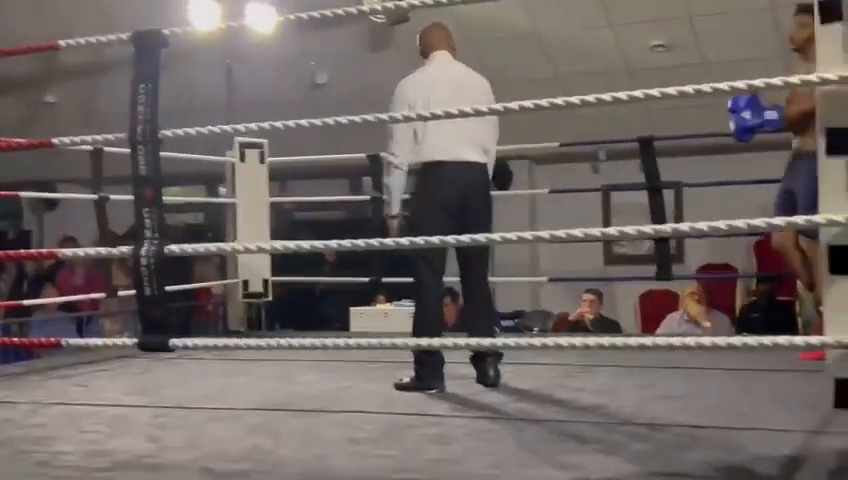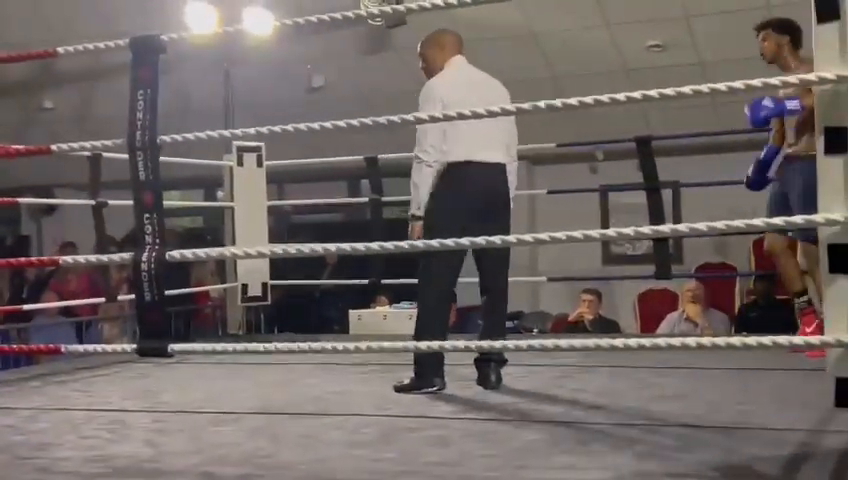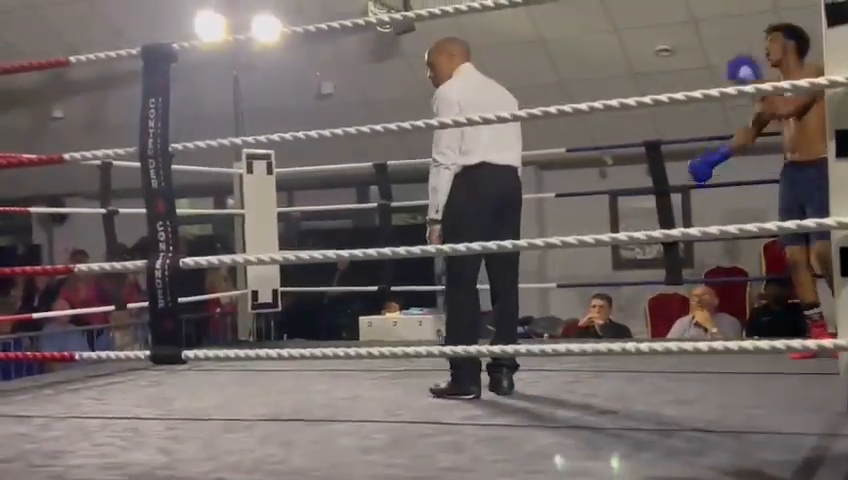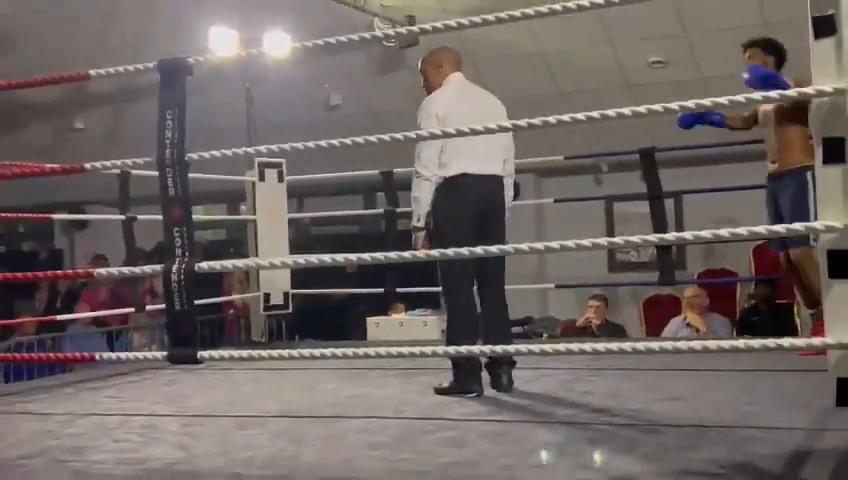
dt=0.4s
person 1, frame 1
left shoulder: (411, 85)
right shoulder: (479, 83)
left elbow: (399, 154)
right elbow: (490, 145)
left wrist: (393, 208)
left hip: (434, 181)
right hip: (476, 180)
left knee: (429, 276)
right knee: (476, 273)
left ankle: (429, 371)
right ankle: (487, 362)
person 1, frame 2
left shoulder: (437, 87)
right shoulder: (497, 87)
left elbow: (427, 155)
right elbow: (511, 152)
left wrist: (417, 211)
right wrist: (506, 199)
left hip: (458, 182)
right hip: (497, 182)
left knee: (437, 277)
right knee: (494, 277)
left ankle: (428, 371)
right ankle: (490, 366)
person 1, frame 3
left shoulder: (450, 92)
right shoulder: (502, 93)
left elbow: (444, 158)
right elbow: (514, 152)
left wrist: (435, 214)
left hip: (472, 185)
right hip: (509, 184)
left knee: (462, 282)
right knee: (504, 280)
left ankle: (465, 377)
right ankle: (503, 372)
person 1, frame 4
left shoulder: (435, 103)
right shoulder: (493, 102)
left elbow: (426, 168)
right elbow: (508, 164)
left wrist: (419, 221)
right wrist: (501, 210)
left hip: (456, 194)
right hip: (493, 192)
left knee: (458, 285)
right knee: (492, 284)
left ankle: (467, 376)
right ankle: (501, 368)
person 2, frame 1
right shoulder: (800, 70)
left elbow: (806, 108)
right elbow: (791, 115)
left hip: (817, 161)
right hip: (798, 161)
left knee: (809, 242)
right knee: (781, 240)
person 2, frame 2
left shoulder: (810, 70)
left elbow: (816, 103)
left wrist: (780, 106)
right wrist: (764, 159)
left hip: (810, 165)
right hip: (786, 166)
left knee: (809, 248)
right knee: (775, 245)
right ankle: (809, 317)
person 2, frame 3
left shoulder: (814, 75)
left elbow: (787, 108)
right elbow: (752, 128)
left wrist: (754, 81)
right wrist: (717, 157)
left hip: (821, 169)
right hip: (792, 172)
left knee: (823, 250)
right knee: (793, 257)
right ankle: (818, 328)
person 2, frame 4
left shoulder: (790, 86)
right shoulder: (761, 100)
left elbow: (802, 106)
right elbow: (741, 122)
left wrist: (779, 86)
right wrist: (707, 118)
left hip: (801, 176)
right hip: (776, 181)
left knee: (801, 254)
right knee: (787, 259)
right ankle: (822, 323)
